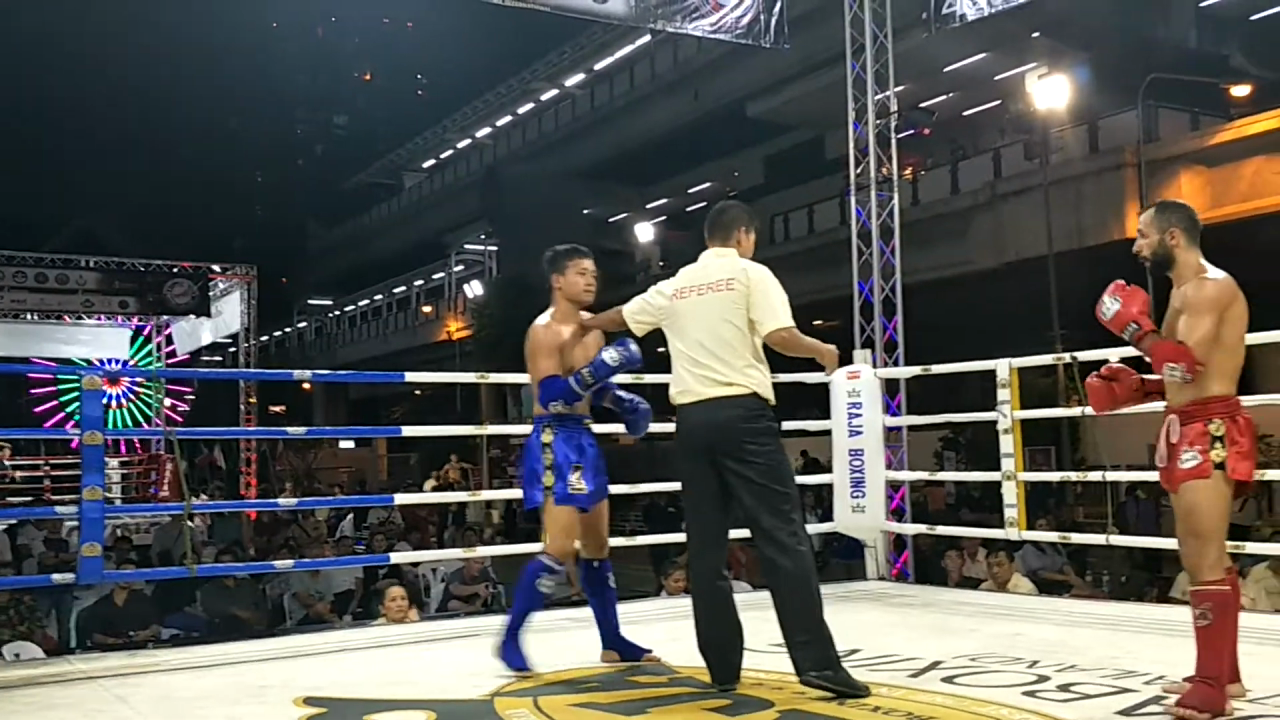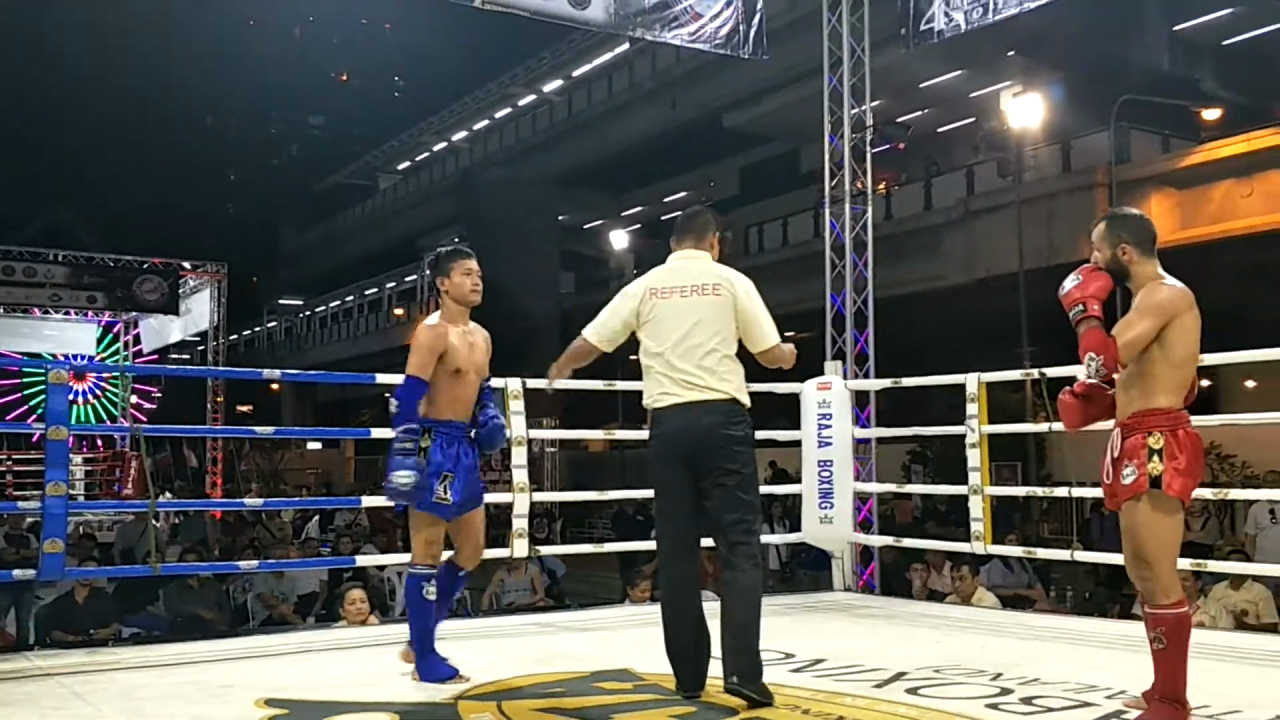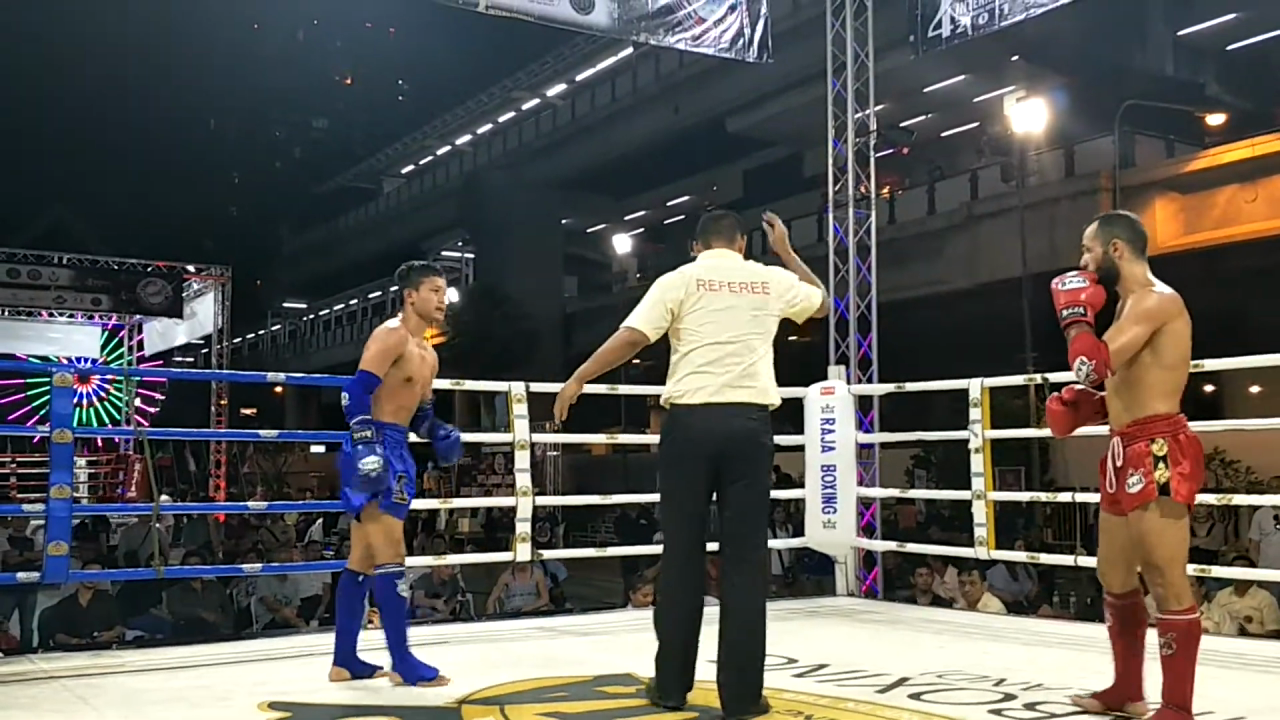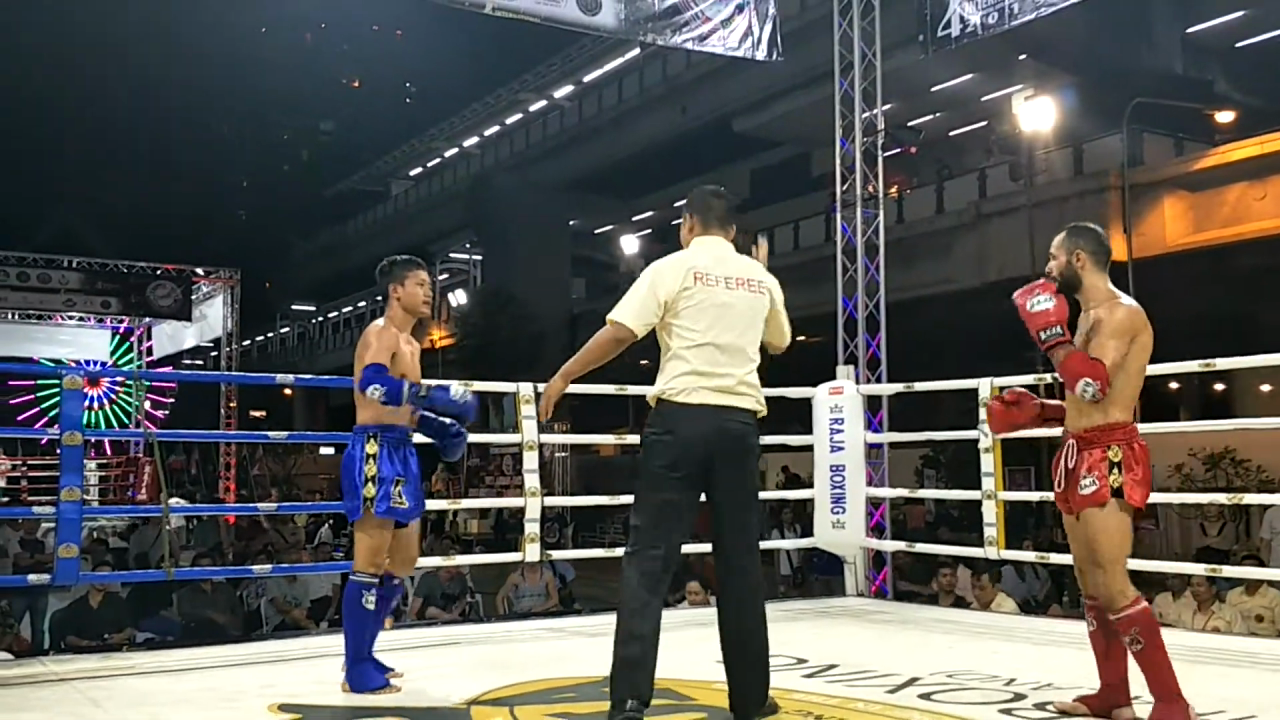
dt=0.5s
person 1, frame 1
left shoulder: (674, 287)
right shoulder: (750, 273)
left elbow: (624, 315)
right elbow: (779, 335)
left wrist: (587, 323)
right wrist: (821, 350)
left hip: (692, 418)
right hip: (742, 413)
left knee: (706, 545)
right knee: (782, 536)
left ankle: (723, 666)
right ankle: (816, 660)
person 1, frame 2
left shoulder: (643, 287)
right shoulder: (732, 281)
left elbow: (589, 345)
right elbow: (771, 355)
left wrist: (558, 370)
right wrist: (788, 354)
left hip: (669, 423)
right hip: (722, 419)
left knee: (677, 552)
right knee: (739, 546)
left ankle: (689, 674)
right ankle: (743, 670)
person 1, frame 3
left shoulder: (679, 279)
right shoulder: (770, 279)
left elbow: (631, 337)
right elbow: (819, 300)
left wrist: (577, 379)
right wrist: (788, 253)
left hip: (690, 421)
right hip: (749, 421)
left knee: (682, 552)
right knee: (744, 559)
person 1, frame 4
left shoulder: (673, 267)
right shoulder: (758, 278)
left elbow: (617, 333)
right elbow: (779, 342)
left wrist: (562, 377)
left hip: (679, 418)
right hip: (738, 423)
left knee: (649, 557)
right knee: (740, 564)
person 2, frame 1
left shoulder: (1209, 287)
right shoulder: (1184, 291)
left elbow: (1185, 367)
left wrist: (1133, 325)
right wrist: (1137, 387)
left hip: (1211, 433)
right hip: (1187, 433)
left knee: (1201, 557)
right knee: (1208, 557)
right ankle: (1225, 672)
person 2, frame 2
left shoulder: (1163, 294)
right shoulder: (1152, 298)
left elbow: (1102, 360)
left wrist: (1082, 307)
right wrist: (1109, 402)
left hip: (1155, 447)
right hip: (1137, 448)
left knee: (1156, 578)
right knee: (1145, 574)
person 2, frame 3
left shoulder: (1153, 299)
right shoulder: (1134, 303)
left elbow: (1091, 366)
left wrist: (1073, 311)
right wrist: (1094, 407)
left hip: (1156, 454)
right hip: (1127, 456)
left knee: (1166, 584)
right knee: (1114, 576)
person 2, frame 4
left shoulder: (1118, 313)
right shoulder: (1084, 317)
left elbow: (1090, 387)
left wrist: (1046, 328)
right wrist: (1038, 411)
left hip: (1110, 460)
right hip: (1077, 459)
left knee: (1109, 580)
right knee: (1095, 583)
person 3, frame 1
left shoulder: (593, 330)
right shoulder: (544, 331)
right elbow: (551, 397)
left wrist: (625, 403)
right wrist: (598, 368)
left hip: (584, 440)
right hip: (554, 442)
left knee: (598, 546)
right knee: (559, 547)
left ankle: (612, 641)
right ankle: (511, 639)
person 3, frame 2
left shoulder: (482, 336)
right shoulder: (433, 331)
right elbow: (409, 396)
left wrist: (493, 418)
right wrist: (406, 458)
left hip: (463, 447)
right hip: (432, 447)
left knee: (470, 555)
right knee: (428, 556)
left ankle: (417, 643)
right ankle: (425, 659)
person 3, frame 3
left shoulder: (428, 355)
right shoulder: (391, 335)
right elbow: (356, 391)
left wrist: (441, 434)
right wrist: (364, 449)
left hip: (394, 450)
right hip: (377, 449)
left knee: (362, 561)
right knee: (390, 556)
left ankle: (345, 659)
right ankle: (402, 660)
person 3, frame 4
left shoulder: (410, 344)
right shoulder: (380, 333)
right elbow: (373, 385)
left wrist: (434, 423)
right wrist: (434, 394)
left hip: (400, 454)
right hip: (374, 453)
left knee: (400, 566)
right knee: (370, 564)
left ankle: (363, 652)
right ankle: (357, 667)
